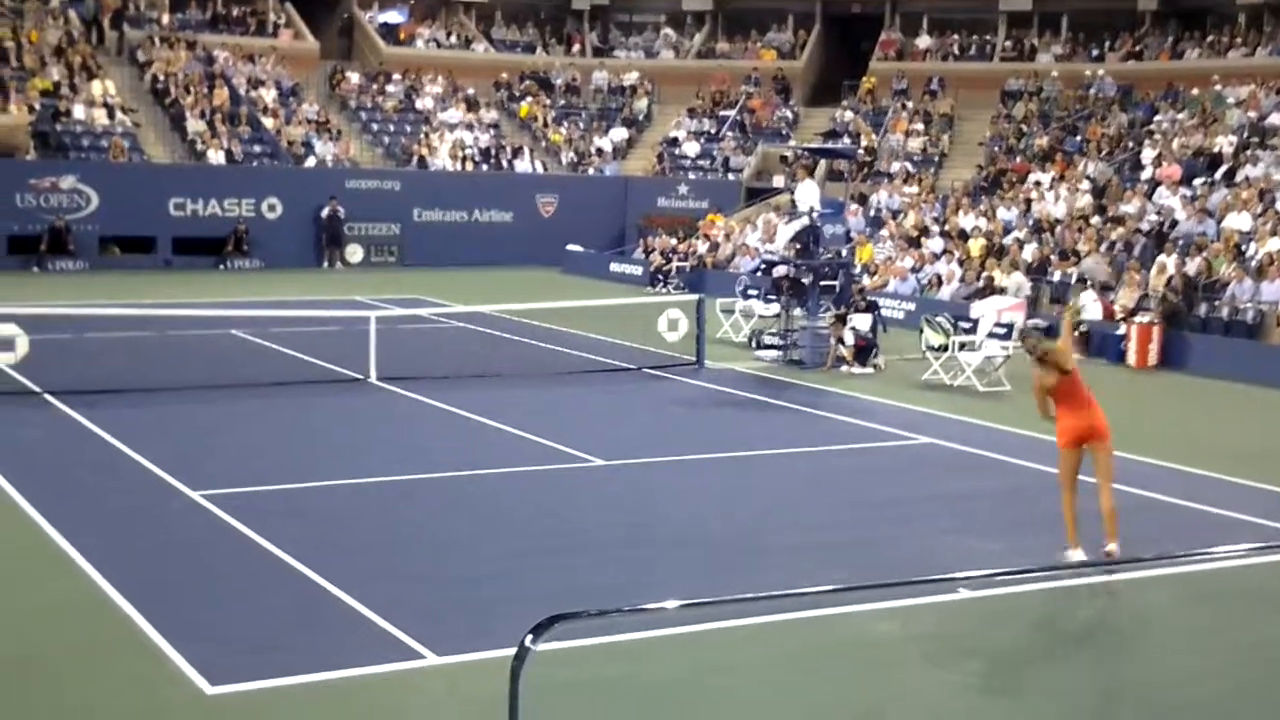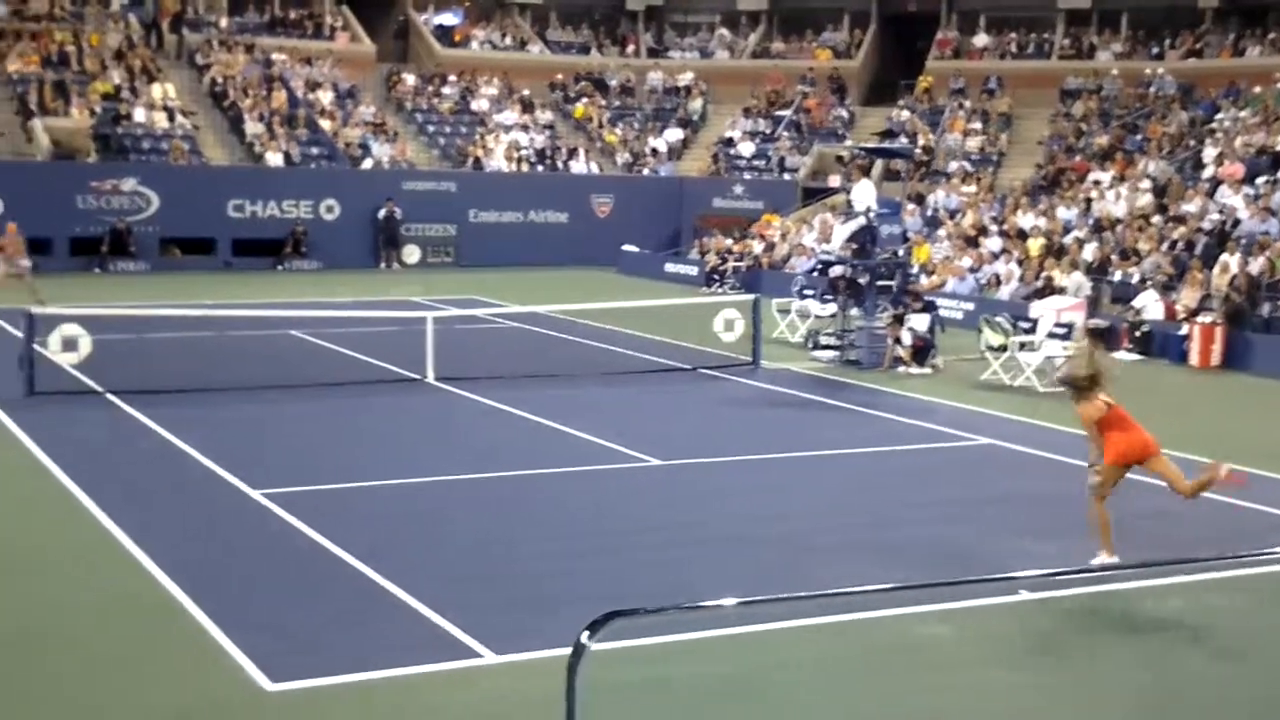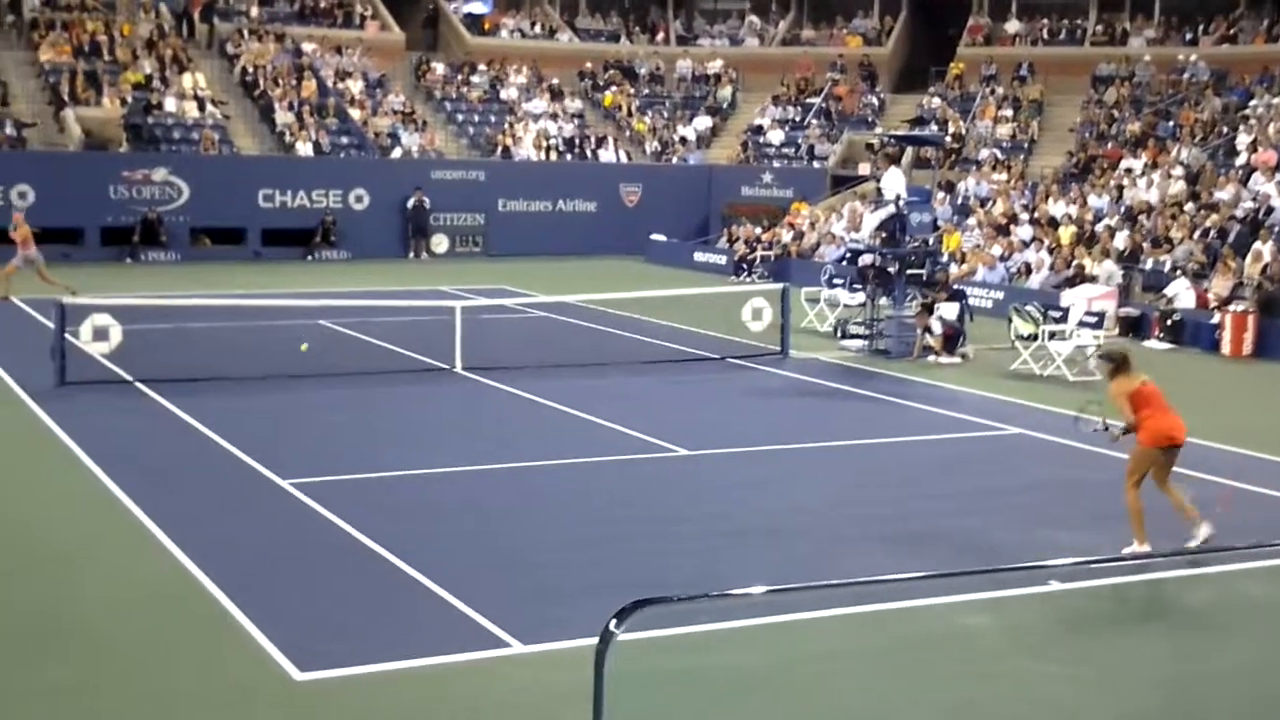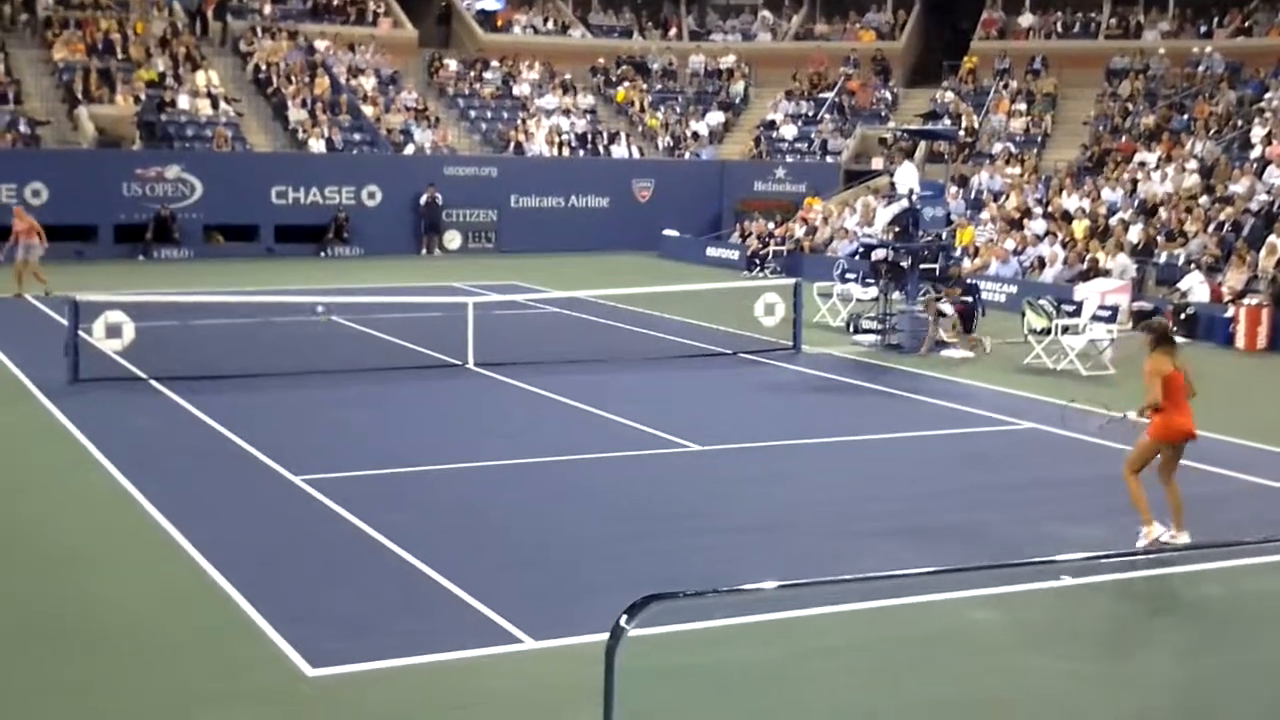
dt=0.3s
person 1, frame 1
left shoulder: (1039, 380)
right shoulder: (1062, 354)
left elbow: (1046, 414)
right elbow: (1068, 328)
left hip: (1069, 426)
right hip: (1095, 422)
left knee: (1068, 492)
right knee: (1105, 487)
left ankle: (1074, 548)
right ankle: (1111, 542)
person 1, frame 2
left shoulder: (1083, 410)
right shoulder: (1100, 393)
left elbow: (1097, 445)
left wrist: (1094, 468)
left hip: (1121, 447)
right hip: (1143, 441)
left knee: (1098, 498)
right knee: (1186, 490)
left ankle: (1108, 554)
right ankle: (1216, 472)
person 1, frame 3
left shoulder: (1116, 386)
right shoulder: (1141, 378)
left elbow: (1131, 420)
left wrist: (1122, 431)
right wrist: (1130, 428)
left hip: (1155, 431)
right hip: (1175, 428)
left knee: (1131, 485)
right knee: (1163, 483)
left ankle: (1141, 544)
right ankle: (1199, 525)
person 1, frame 4
left shoulder: (1153, 361)
right shoulder: (1176, 359)
left elbow: (1156, 400)
right elbow: (1190, 392)
left wrist: (1144, 409)
left hip: (1165, 424)
right hip: (1185, 423)
left knee: (1130, 471)
right knee: (1167, 477)
left ankle: (1150, 526)
right ankle: (1179, 532)
